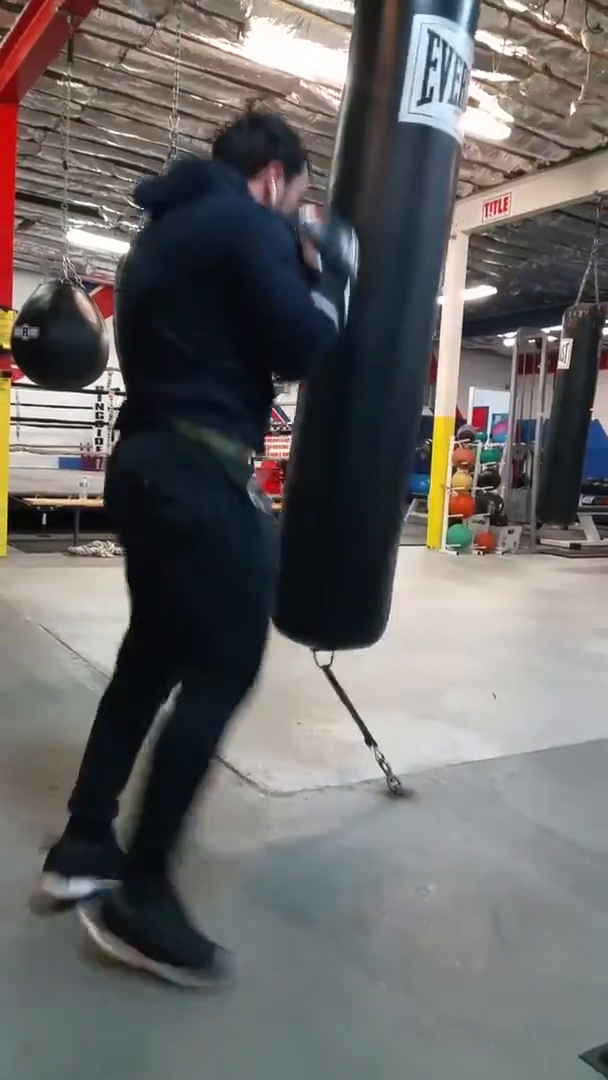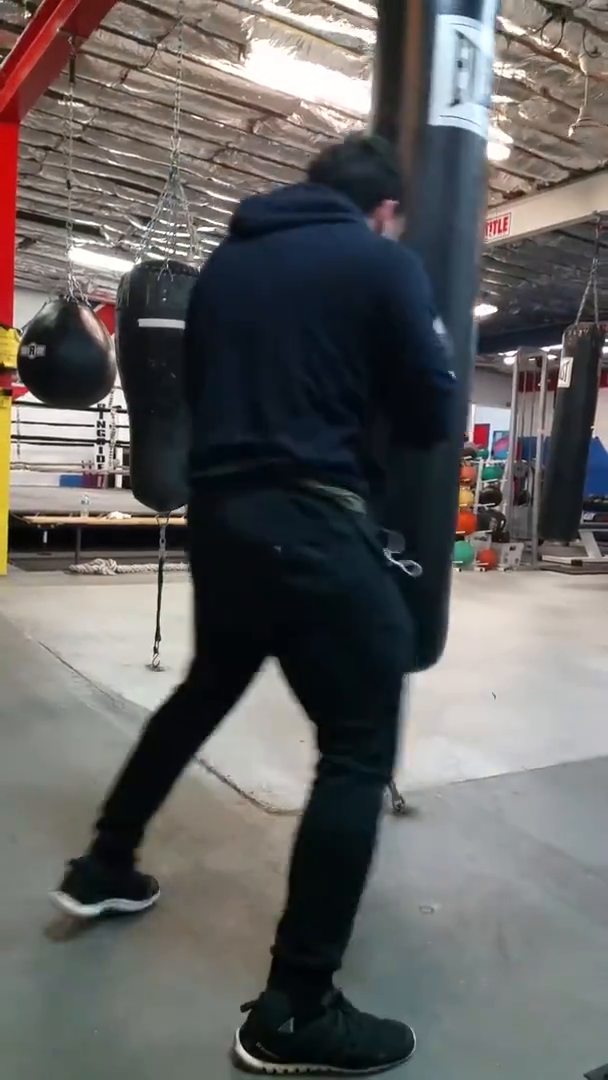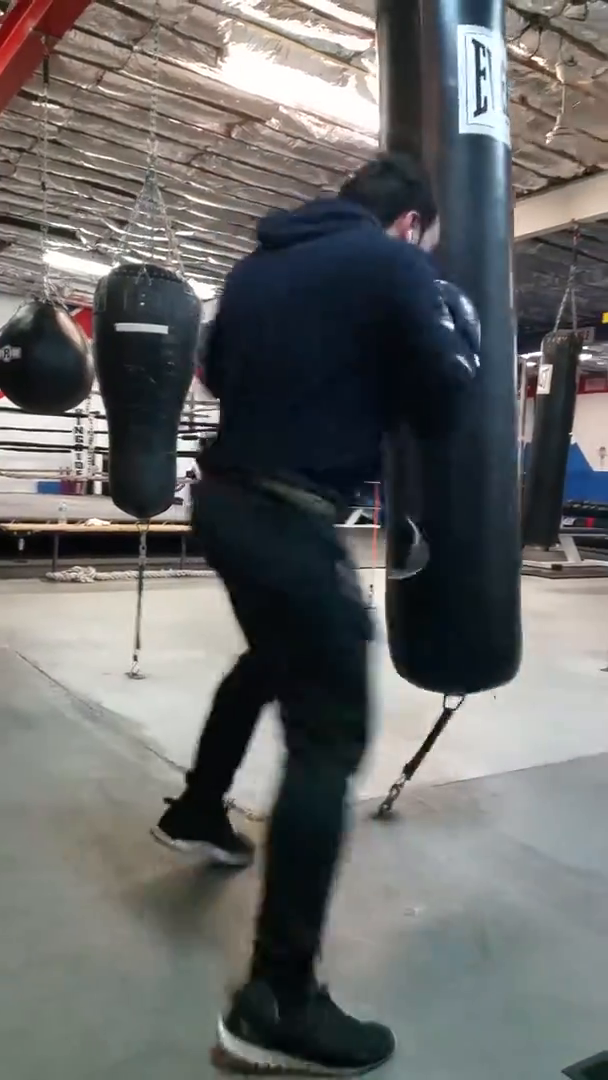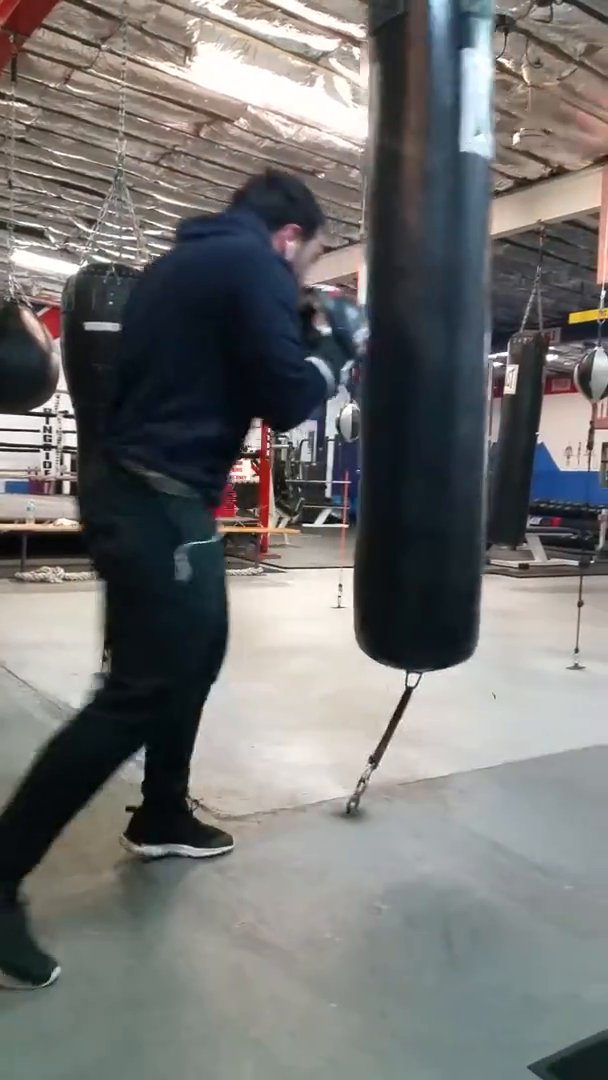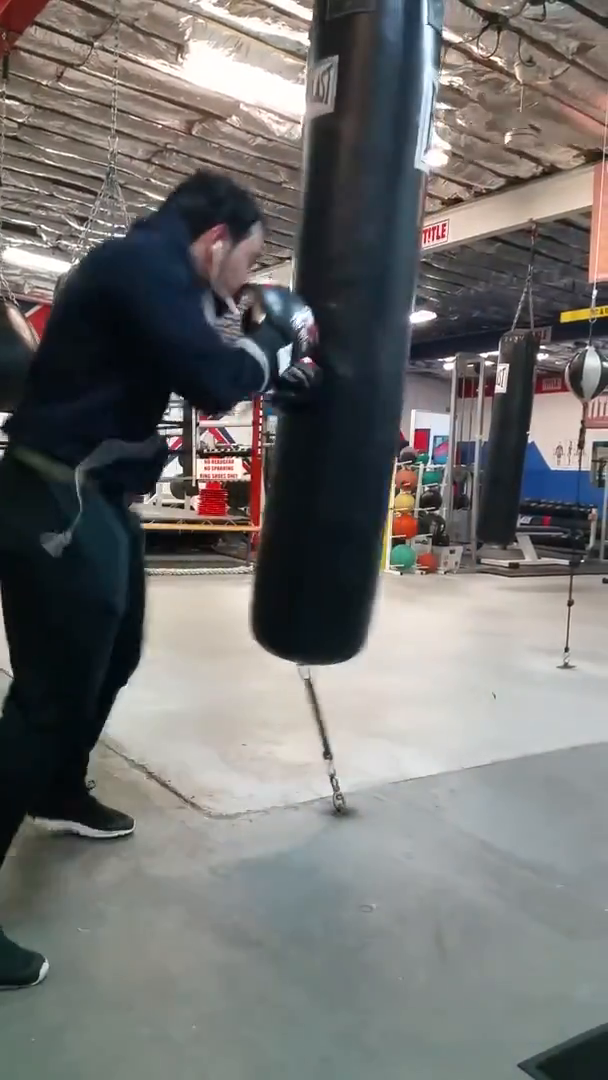
dt=0.4s
person 1, frame 1
left shoulder: (168, 227)
right shoulder: (248, 224)
right elbow: (294, 348)
left wrist: (293, 272)
right wrist: (331, 281)
left hip: (149, 462)
right hip: (198, 469)
left knee: (155, 652)
right knee: (222, 668)
left ankle: (83, 845)
right ankle: (137, 894)
person 1, frame 2
left shoulder: (225, 260)
right shoulder: (384, 265)
right elbow: (426, 420)
right wrist: (416, 347)
left hip: (219, 512)
right hip: (312, 524)
left knee: (209, 688)
right knee: (360, 750)
left ankle: (102, 868)
person 1, frame 3
left shoulder: (257, 266)
right shoulder: (393, 267)
right elbow: (439, 404)
right wrist: (456, 333)
left hip: (224, 501)
right hip: (288, 521)
left knee: (271, 662)
right knee: (328, 737)
left ankle: (197, 811)
right ankle: (278, 999)
person 1, frame 4
left shoulder: (178, 265)
right shoulder: (255, 267)
right elbow: (288, 399)
left wrist: (300, 337)
right wrist: (330, 346)
left hip: (136, 489)
right hip: (158, 503)
left knee: (191, 652)
right knee: (141, 692)
left ankle: (161, 817)
person 1, frame 5
left shoulder: (153, 270)
right shoulder: (145, 264)
left elbow: (190, 368)
right elbow: (213, 381)
left wrist: (283, 368)
right wrist: (276, 334)
left hip: (96, 498)
left knee: (112, 656)
